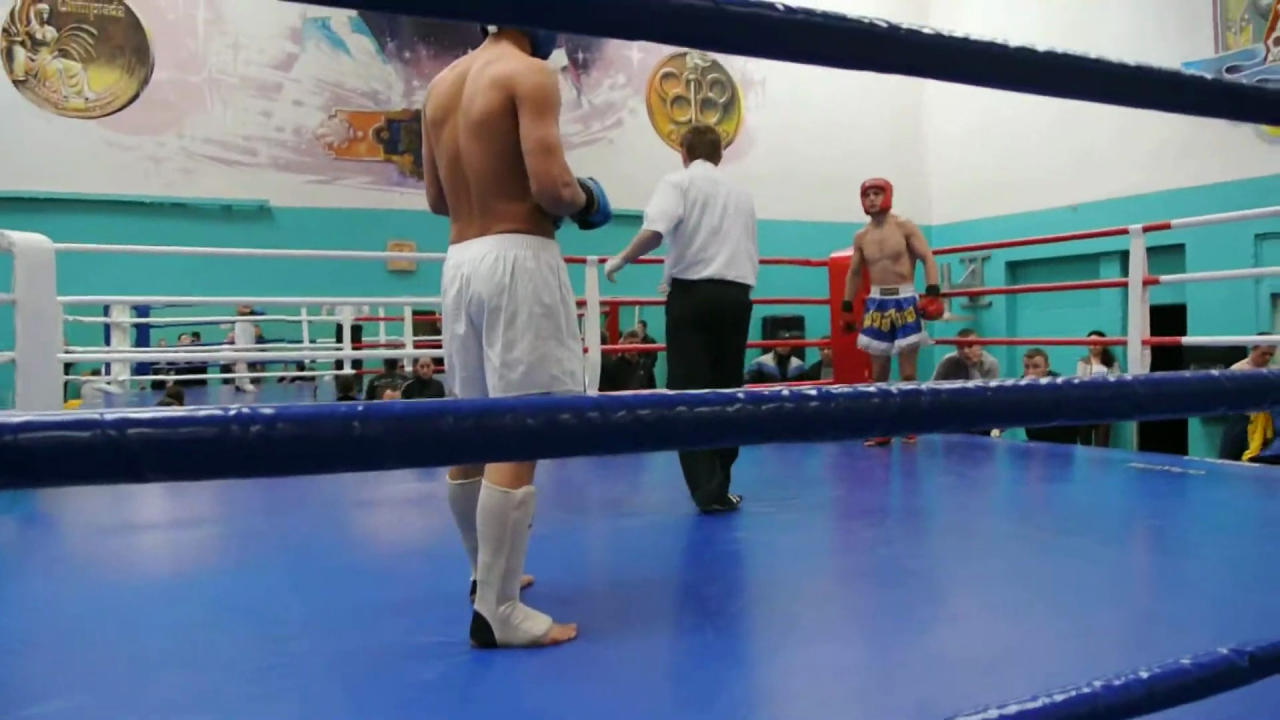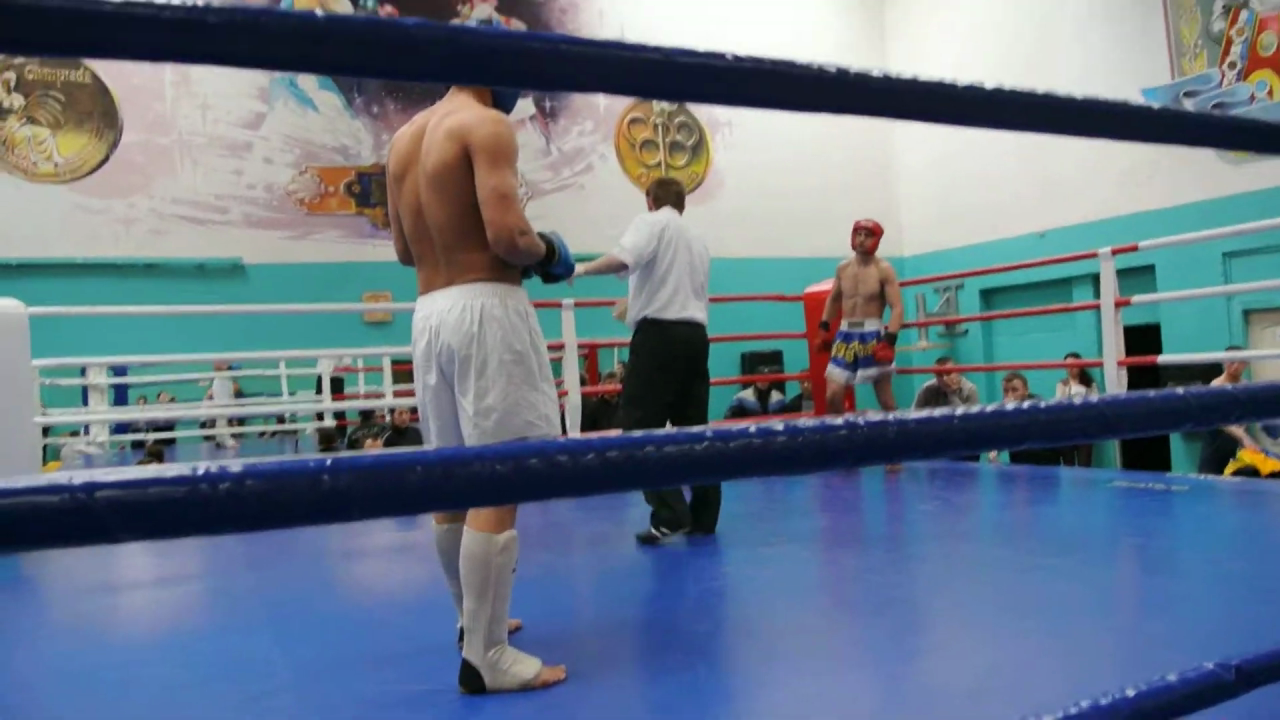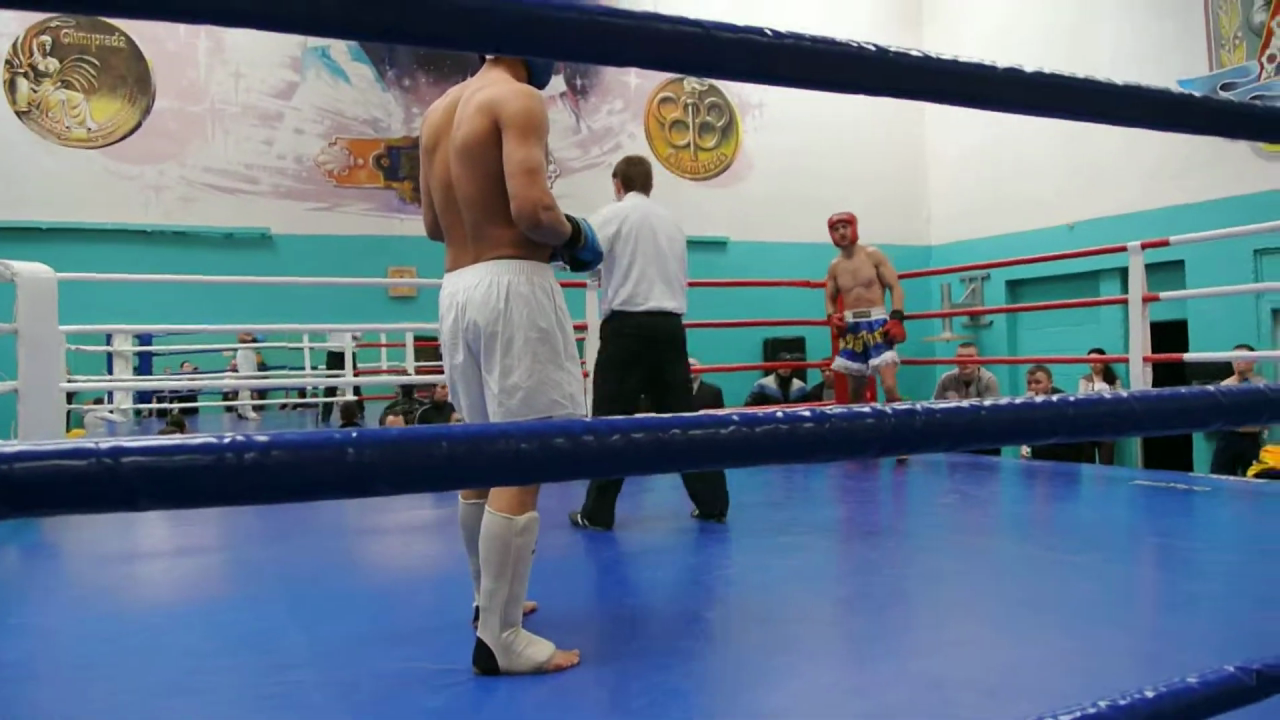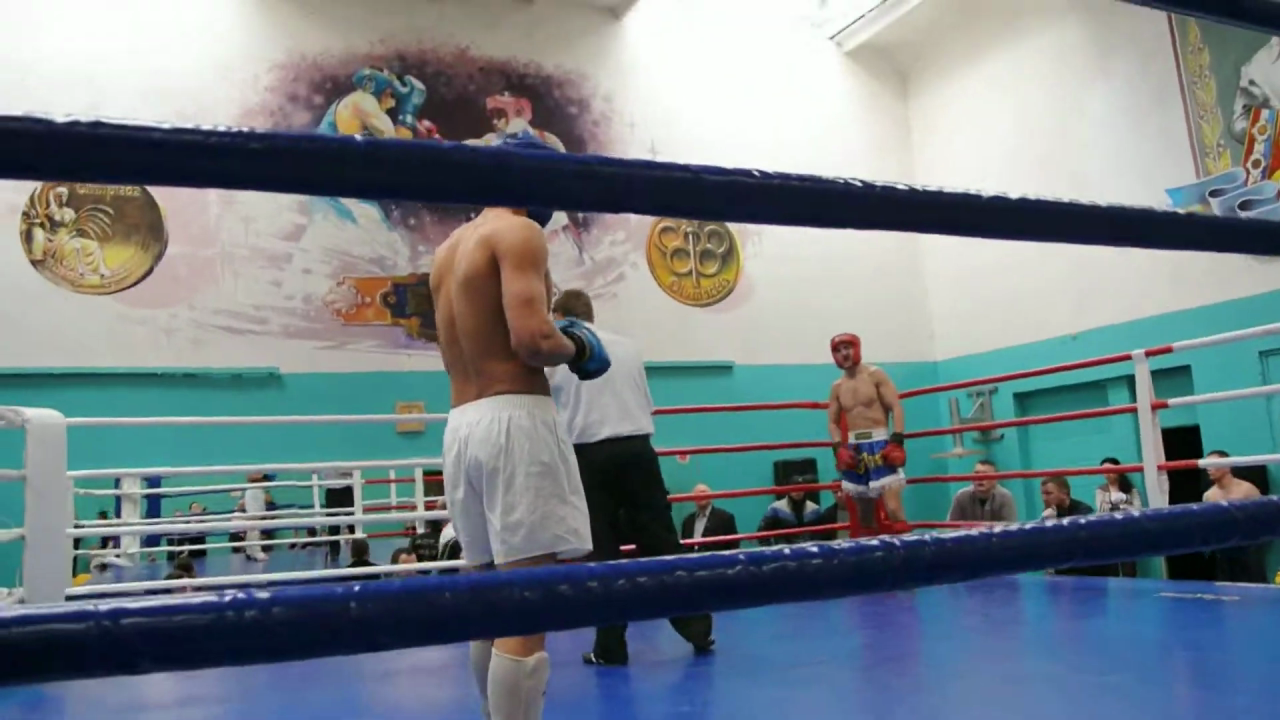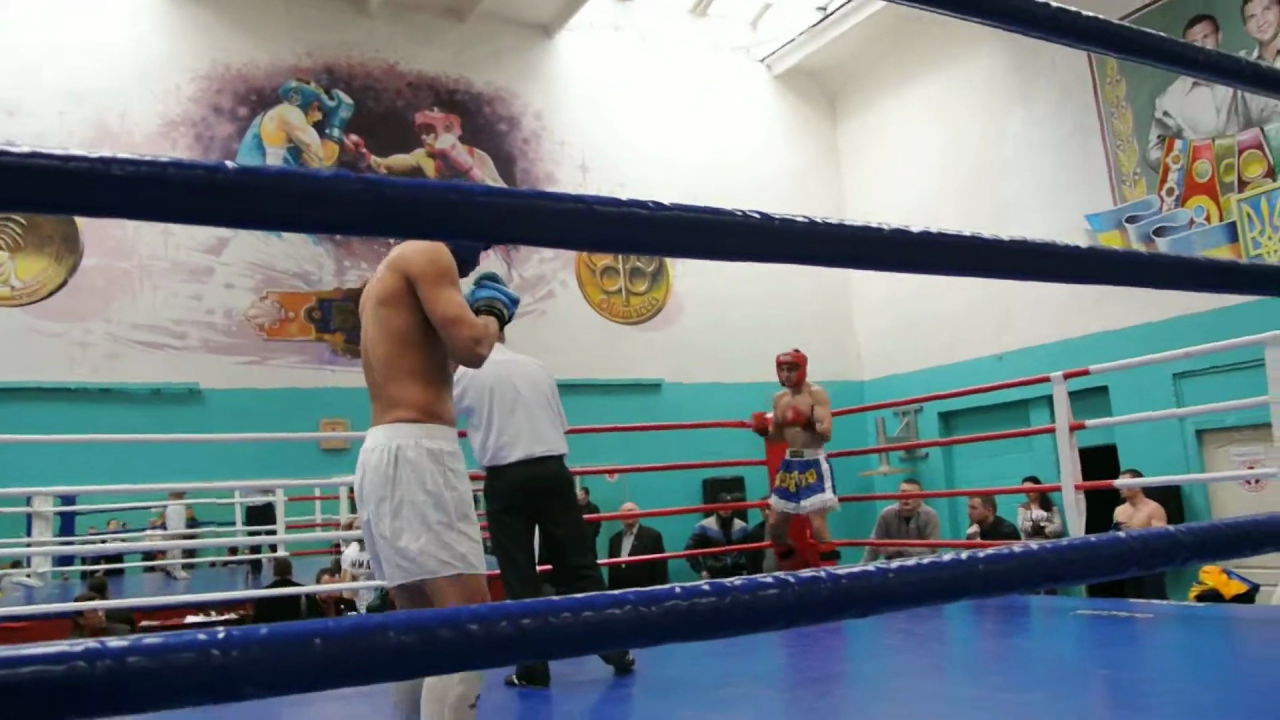
dt=0.5s
person 1, frame 1
left shoulder: (441, 85)
right shoulder: (529, 74)
right elbow: (550, 184)
right wrist: (586, 200)
left hip: (462, 261)
right hip: (518, 259)
left ankle: (486, 574)
right ankle: (497, 612)
person 1, frame 2
left shoulder: (405, 138)
right shoulder: (488, 125)
right elbow: (507, 235)
right wrist: (548, 256)
left hip: (431, 315)
right hip: (486, 311)
left ankle: (475, 623)
right ankle: (485, 659)
person 1, frame 3
left shoulder: (438, 111)
right shoulder: (519, 98)
right elbow: (533, 209)
right wrist: (573, 233)
left hip: (459, 288)
right hip: (513, 286)
left ankle: (491, 600)
right ankle: (499, 639)
person 1, frame 4
left shoulder: (448, 249)
right shoulder: (517, 232)
right elbow: (533, 338)
right wrist: (576, 346)
left hip: (463, 427)
right hip: (516, 421)
person 1, frame 5
left shoulder: (386, 274)
right shoulder: (426, 253)
right elbow: (472, 348)
left wrist: (469, 312)
right wrist: (493, 313)
left hip: (381, 451)
right hip: (417, 448)
person 2, frame 1
left shoulder: (678, 181)
right shoulder: (741, 192)
left elbow: (655, 231)
left wrist: (619, 261)
left hip: (692, 294)
right hip: (735, 296)
left knee: (690, 392)
right knee: (726, 390)
left ankle: (709, 489)
right ankle: (717, 484)
person 2, frame 2
left shoulder: (650, 222)
right shoulder: (698, 239)
left elbow: (624, 259)
left wrist: (584, 268)
left hip: (659, 334)
right hip: (695, 334)
left knee: (641, 424)
right knee: (693, 426)
left ankle: (669, 514)
right ankle: (702, 515)
person 2, frame 3
left shoulder: (614, 214)
right shoulder: (672, 223)
left hip: (627, 325)
right hip: (669, 324)
left knee: (612, 418)
right knee: (683, 415)
left ankle: (597, 512)
right ankle: (712, 501)
person 2, frame 4
right shoulder: (626, 348)
right elbow: (646, 403)
left hip: (591, 456)
right hip: (637, 449)
left knee: (600, 553)
right knee: (661, 544)
left ankle: (610, 646)
right ankle: (698, 627)
person 2, frame 5
left shoulder: (466, 375)
right shoulder: (538, 367)
right elbow: (561, 424)
left hip: (506, 479)
right hip: (552, 470)
left knee: (519, 577)
right knee: (579, 565)
left ankle: (533, 667)
right ankle: (615, 649)
person 3, frame 1
left shoulder: (904, 226)
right shoulder: (861, 237)
left elbow: (928, 259)
right elbow: (853, 274)
left wrist: (932, 294)
right wrist: (847, 309)
left hip: (905, 301)
right hip: (876, 303)
left knee: (908, 372)
right knee: (879, 371)
person 3, frame 2
left shoulder: (884, 270)
right shoulder: (842, 268)
left elbow: (897, 307)
right elbow: (832, 299)
left wrist: (889, 339)
right wrist: (824, 327)
left hip: (872, 337)
right hip: (845, 337)
left knee: (886, 401)
right knee: (831, 397)
person 3, frame 3
left shoulder: (873, 255)
right shoulder: (834, 268)
left elbow: (895, 287)
right elbow: (830, 300)
left wrist: (897, 319)
right wrist: (832, 317)
left hip: (877, 325)
right hip: (851, 329)
left knee: (889, 385)
right knee: (856, 390)
person 3, frame 4
left shoulder: (875, 375)
right shoulder: (837, 387)
left elbow: (896, 408)
right elbow: (833, 422)
left wrist: (897, 442)
right wrist: (839, 448)
left hip: (879, 445)
right hip: (854, 449)
left knee: (893, 509)
person 3, frame 5
left shoulder: (816, 394)
right shoulder: (779, 398)
left elbow: (826, 429)
right elbow: (776, 435)
left wrist: (806, 422)
right wrist: (763, 429)
left hip: (813, 464)
right hip: (789, 465)
left knee: (819, 529)
right knee: (774, 528)
